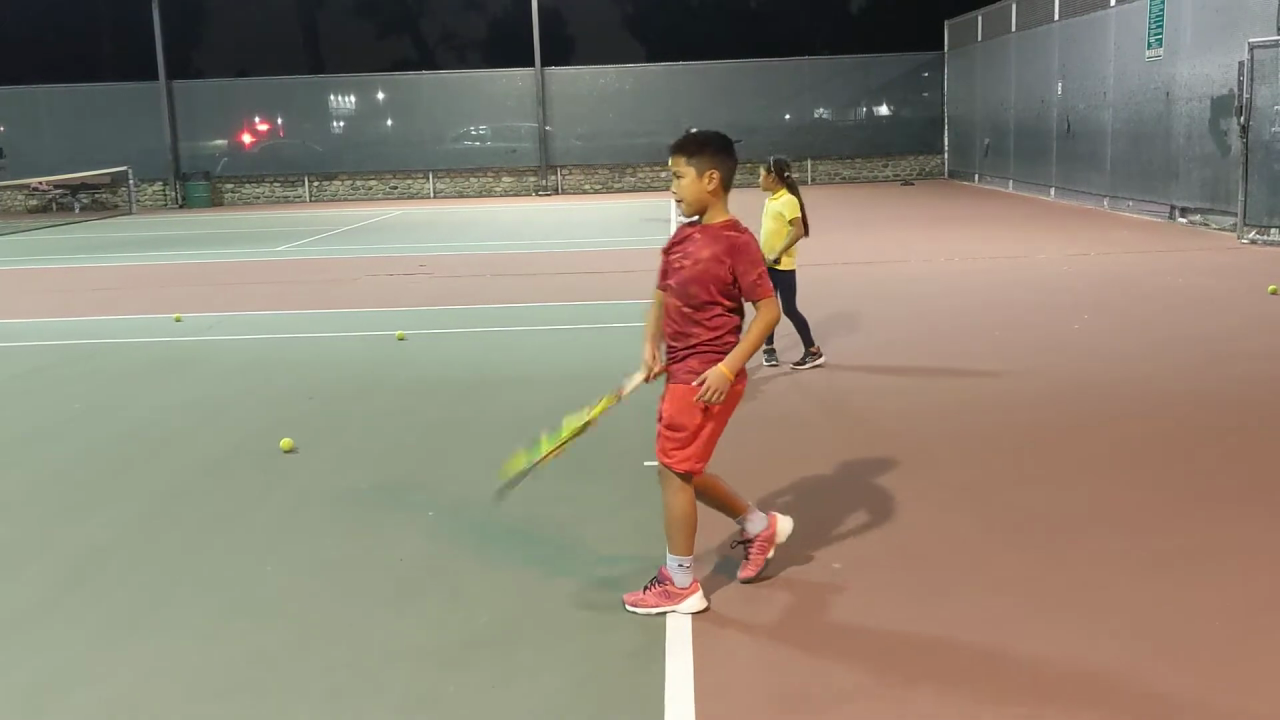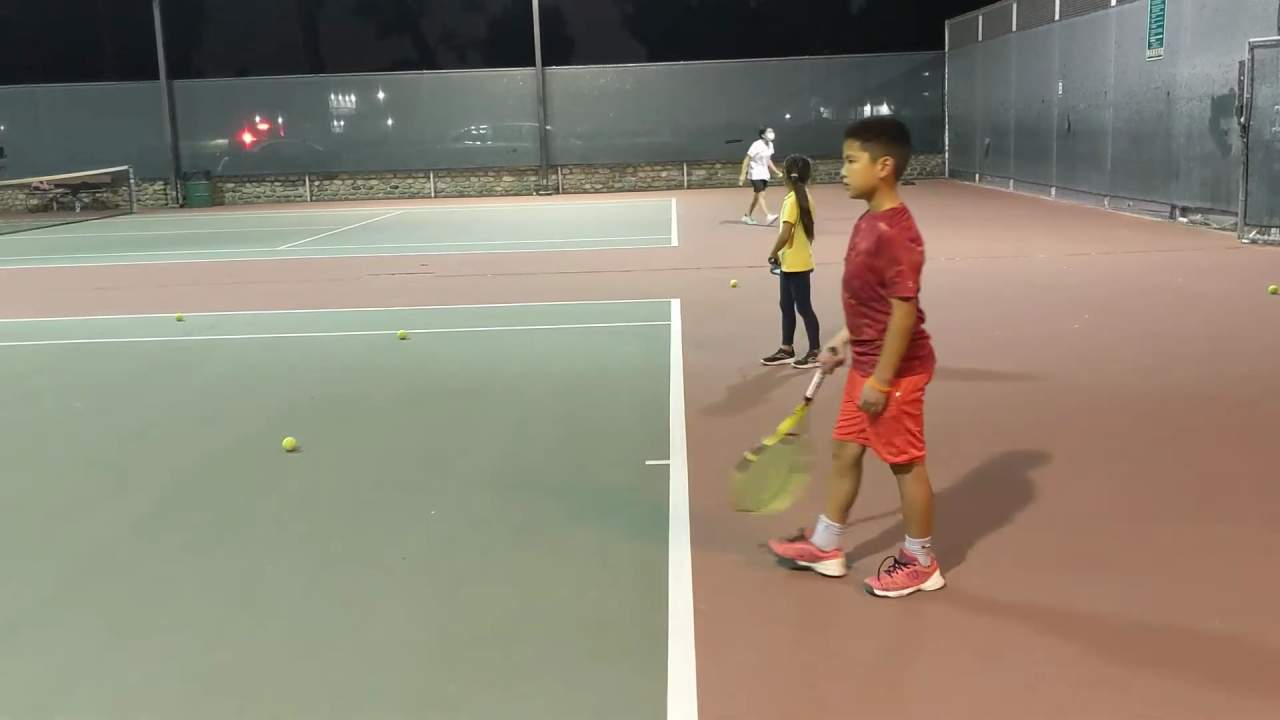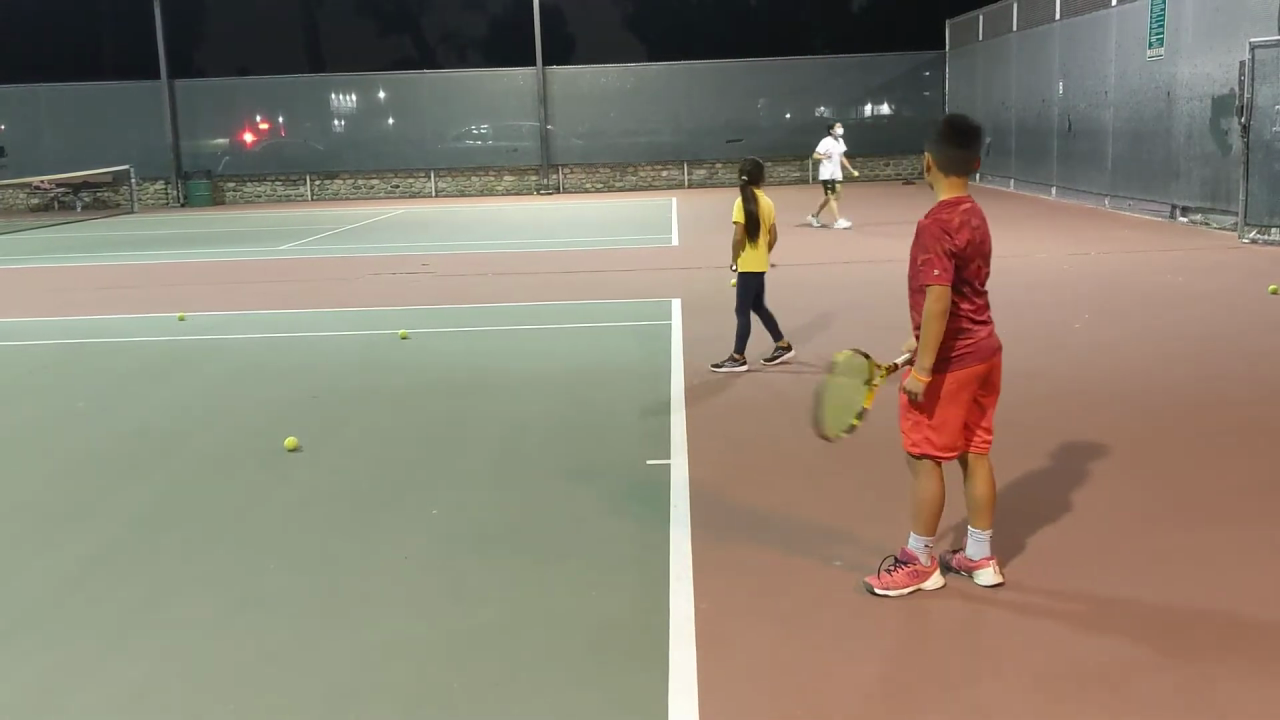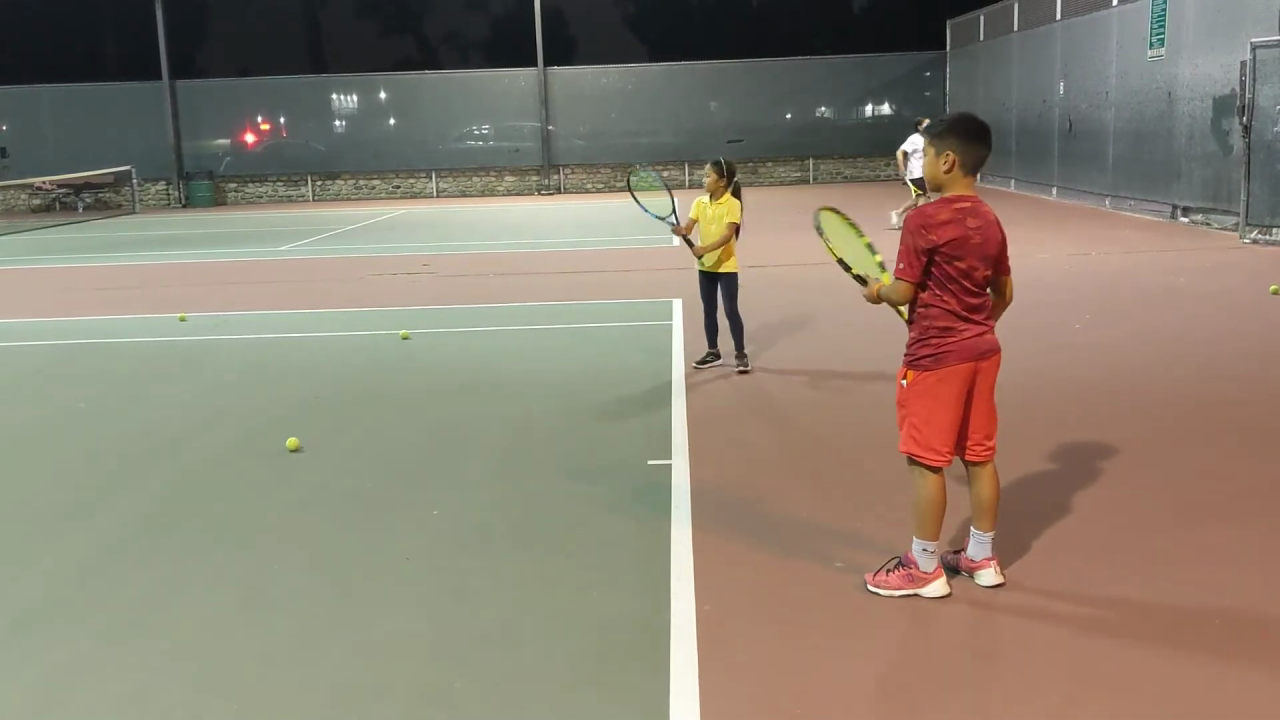
dt=1s
person 1, frame 1
left shoulder: (738, 241)
right shoulder: (680, 238)
left elbow: (768, 310)
right elbow: (663, 301)
left wrist: (731, 365)
right wrist: (651, 348)
left hip: (706, 379)
right hip: (680, 374)
left knee: (675, 474)
right knee: (683, 471)
left ankle: (680, 585)
right ankle: (761, 525)
person 1, frame 2
left shoulder: (894, 233)
right shoulder: (869, 222)
left elbow: (904, 311)
left wrist: (881, 379)
right wrist: (843, 341)
left hip: (896, 370)
right hip: (868, 364)
left knee: (906, 463)
right knee: (845, 451)
left ankle: (921, 562)
right ankle: (824, 545)
person 1, frame 3
left shoulder: (935, 225)
right shoulder: (975, 217)
left elbow: (938, 300)
left wrist: (921, 369)
left hip: (950, 359)
right hip: (983, 350)
left knee: (927, 457)
right knee: (975, 453)
left ankle: (921, 561)
right ankle: (980, 556)
person 1, frame 4
left shoulder: (924, 220)
right shoulder: (991, 222)
left elbow: (904, 291)
right elbow: (1004, 295)
left wrist: (877, 292)
left hip: (935, 357)
right hip: (982, 352)
left knee: (927, 461)
right knee: (980, 455)
left ankle: (925, 568)
right ankle: (981, 557)
person 2, frame 1
left shoulder: (788, 200)
right shoulder: (769, 201)
left elbow: (799, 231)
left wrist: (778, 254)
right wrist: (762, 256)
left hip: (783, 265)
right hip: (768, 264)
left knee: (789, 309)
left ankle: (813, 351)
right ankle: (769, 348)
person 2, frame 2
left shoulder: (792, 201)
right shoulder: (802, 198)
left elbow: (785, 234)
left wrist: (773, 254)
left hip: (796, 265)
right hip: (790, 264)
left knee: (803, 308)
right knee: (787, 306)
left ankle: (815, 353)
right ankle: (786, 349)
person 2, frame 3
left shoulder: (742, 202)
right shoulder: (767, 202)
left elbow: (738, 236)
right elbow: (773, 236)
left wrist: (734, 260)
left hip: (748, 265)
right hip: (759, 263)
left knee: (742, 311)
right knee: (758, 307)
left ankle: (738, 357)
right ankle: (783, 346)
person 2, frame 4
left shoulder: (733, 204)
right shoulder: (700, 202)
left elbow: (728, 235)
right elbow: (688, 227)
left wrist: (705, 248)
right wrist: (681, 231)
left hip: (726, 266)
right hip: (705, 266)
left knee: (731, 311)
right knee: (709, 311)
left ankle: (741, 354)
right ankle: (713, 352)
